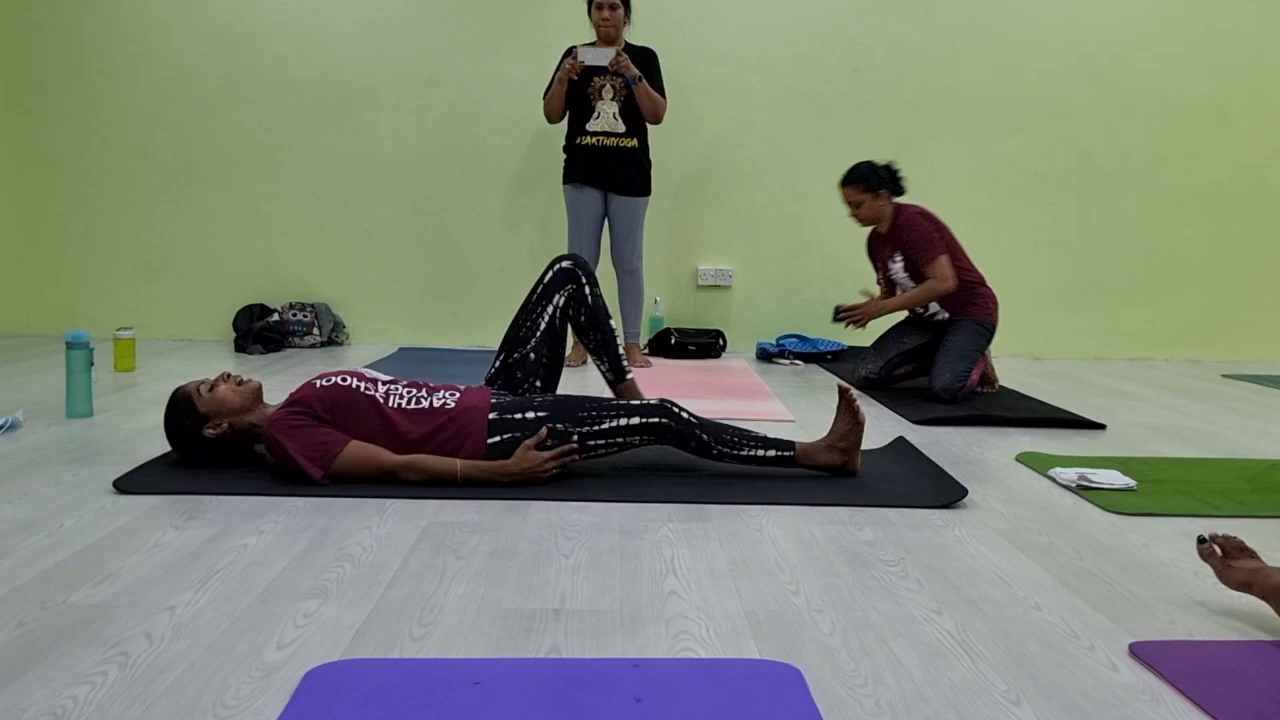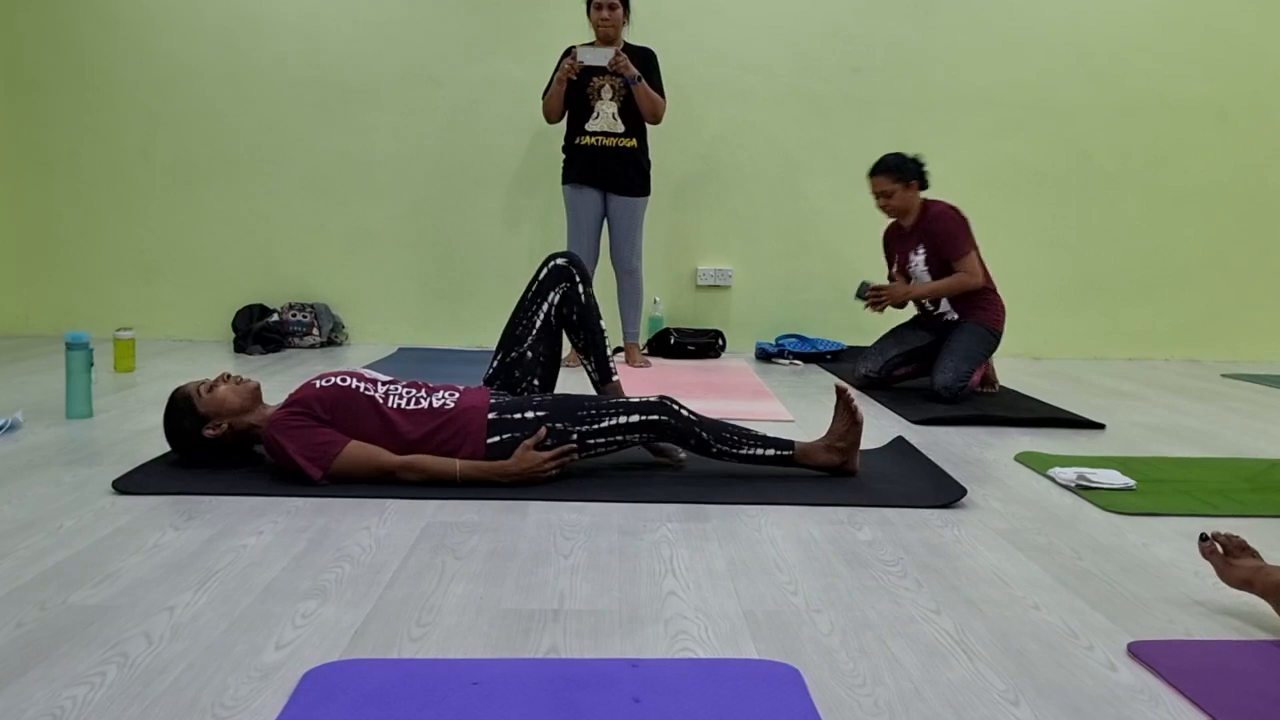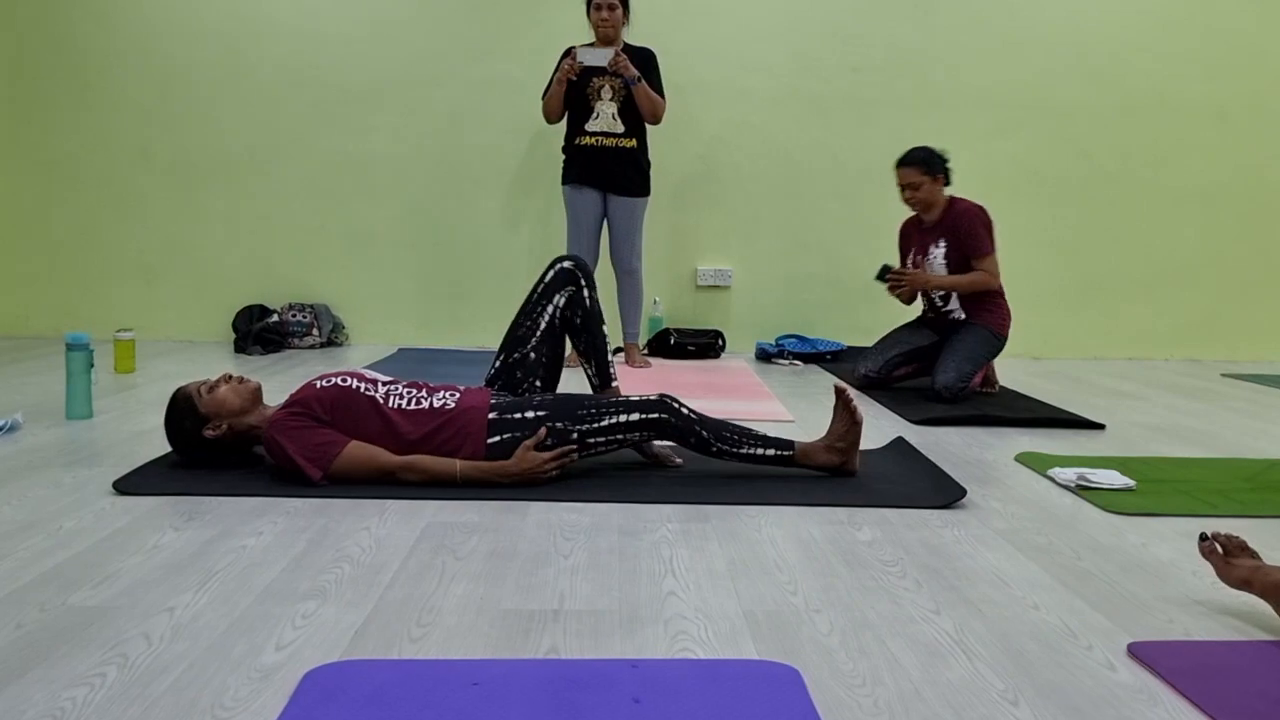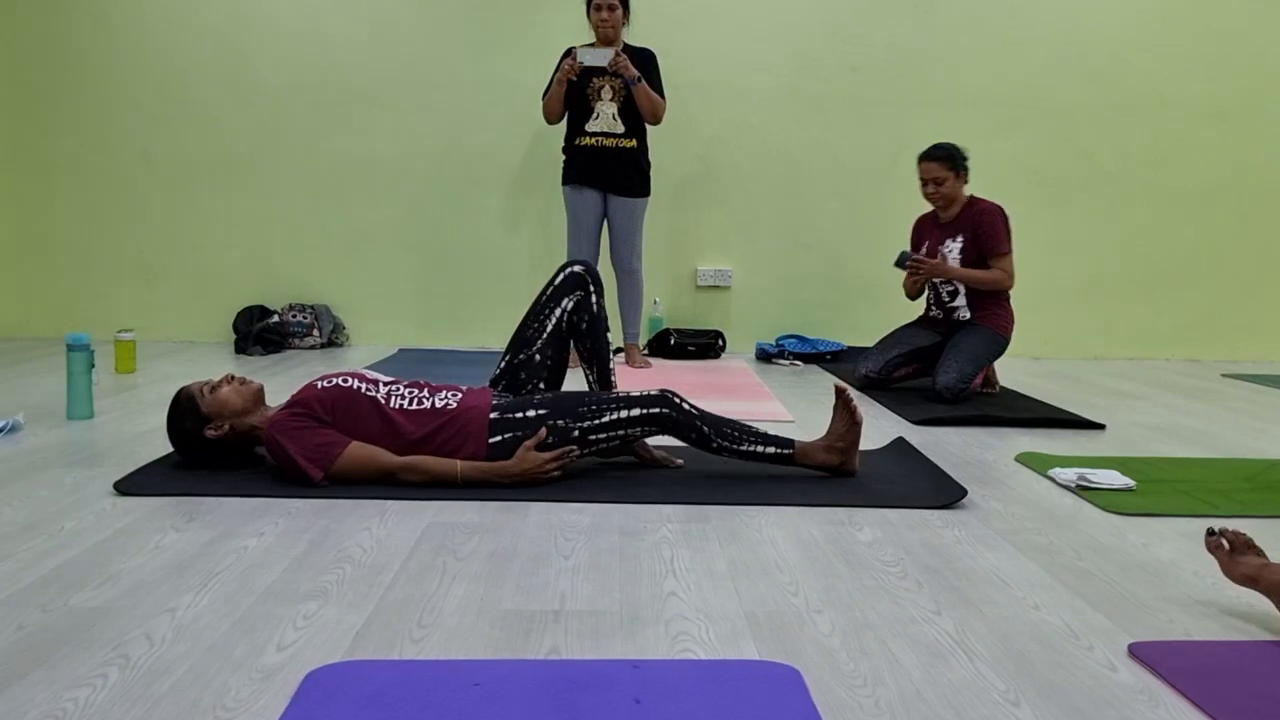
dt=0.1s
person 1, frame 1
left shoulder: (301, 407)
right shoulder: (289, 436)
right elbow: (400, 467)
right wrist: (501, 471)
left hip: (496, 404)
right hip: (496, 435)
left knee: (568, 272)
right knee: (664, 421)
left ankle: (627, 395)
right ankle: (817, 453)
person 1, frame 2
left shoulder: (301, 409)
right shoulder: (288, 436)
right elbow: (399, 467)
right wrist: (501, 472)
left hip: (493, 402)
right hip: (492, 436)
left knee: (563, 269)
right knee: (663, 416)
left ankle: (616, 399)
right ankle: (815, 454)
person 1, frame 3
left shoulder: (299, 409)
right shoulder: (287, 435)
right elbow: (398, 466)
right wrist: (501, 472)
left hip: (494, 404)
right hip: (495, 434)
left knee: (569, 273)
right knee: (664, 410)
left ankle: (614, 412)
right ankle: (814, 454)
person 1, frame 4
left shoulder: (301, 411)
right shoulder: (288, 436)
right elbow: (400, 466)
right wrist: (502, 473)
left hip: (495, 403)
right hip: (493, 435)
left knee: (577, 277)
right knee: (664, 407)
left ankle: (613, 424)
right ankle: (814, 454)
person 2, frame 1
left shoulder: (644, 57)
right shoulder: (574, 55)
left elbow: (657, 115)
right elbow: (552, 116)
left wrist: (633, 75)
right wrist: (562, 79)
left hip: (630, 175)
right hip: (582, 174)
left knee: (629, 262)
right knee: (581, 261)
left ankle: (632, 344)
right ankle: (581, 342)
person 2, frame 2
left shoulder: (643, 57)
right shoulder: (573, 55)
left elbow: (656, 115)
right elbow: (551, 116)
left wrist: (632, 74)
right wrist: (561, 79)
left hip: (629, 175)
right hip: (581, 174)
left knee: (628, 262)
right knee: (580, 260)
left ankle: (632, 344)
person 2, frame 3
left shoulder: (642, 57)
right shoulder: (573, 56)
left elbow: (656, 116)
right elbow: (551, 116)
left wrist: (632, 75)
right wrist: (561, 80)
left hip: (629, 176)
right hip: (581, 175)
left knee: (628, 263)
right knee: (580, 262)
left ankle: (632, 345)
person 2, frame 4
left shoulder: (642, 58)
right shoulder: (573, 56)
left elbow: (656, 116)
right elbow: (551, 117)
left wrist: (632, 75)
right wrist: (561, 79)
left hip: (629, 176)
right hip: (581, 175)
left knee: (628, 263)
right knee: (580, 262)
left ankle: (632, 345)
person 3, frame 1
left shoulder: (913, 223)
right shoulder: (875, 240)
left elbow: (944, 283)
right elbow: (889, 297)
left wrist: (882, 307)
right wrist: (869, 309)
left hip: (969, 314)
right hip: (924, 321)
left knee: (945, 387)
right knee: (864, 375)
left ankle: (976, 366)
right ankle: (942, 362)
person 3, frame 2
left shoulder: (941, 218)
right shoulder: (892, 234)
left elbow: (973, 278)
right elbow: (900, 290)
left wrist: (908, 293)
right wrist: (886, 299)
left hip: (976, 318)
right hip: (930, 322)
left knee: (946, 386)
right knee: (865, 375)
left ankle: (978, 368)
right ankle: (947, 360)
person 3, frame 3
left shoulder: (967, 216)
right shoulder: (909, 229)
left elbow: (990, 279)
right elbow: (908, 297)
left wrist: (930, 280)
right wrist: (901, 287)
left hip: (982, 321)
right hip: (934, 322)
left knee: (947, 385)
right knee: (865, 374)
left ankle: (977, 368)
right ankle: (947, 361)
person 3, frame 4
left shoulder: (986, 215)
right shoulder: (923, 224)
left elbow: (1005, 279)
right elbow: (913, 292)
left wrist: (948, 271)
right wrist: (916, 278)
left hip: (984, 323)
right hip: (937, 322)
left knee: (948, 386)
right knee: (865, 374)
left ankle: (979, 368)
right ankle: (948, 361)
